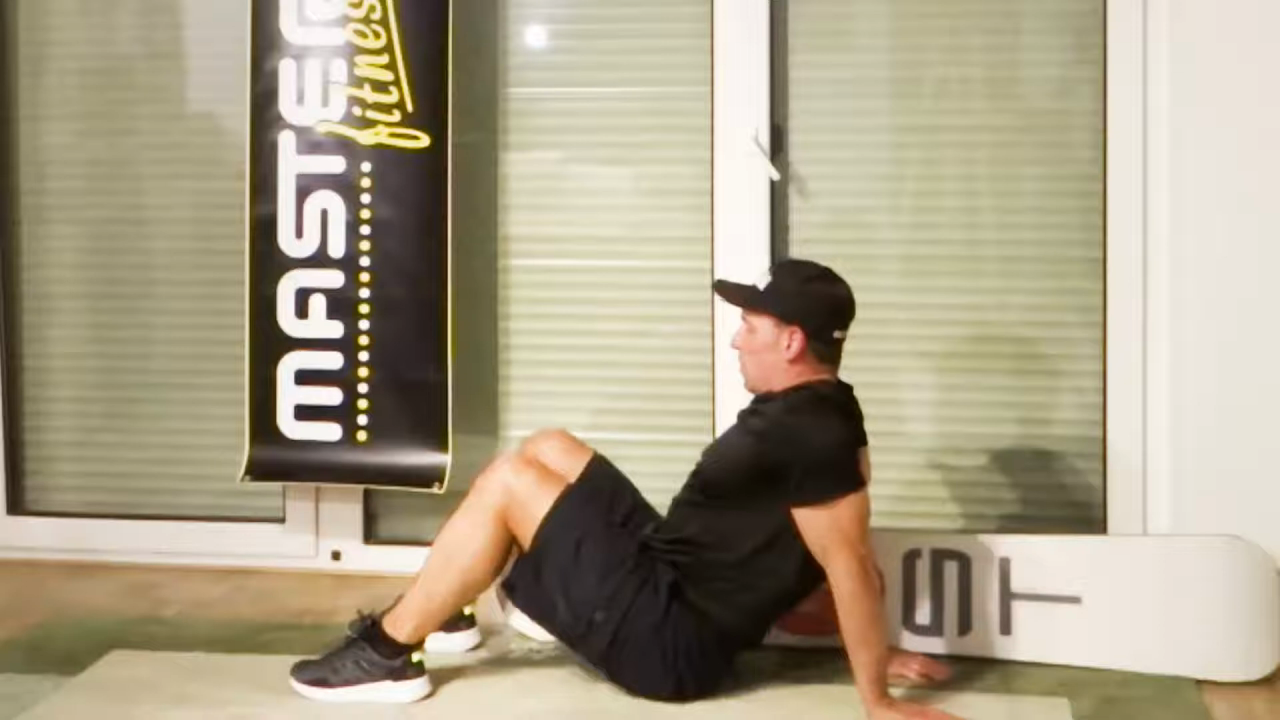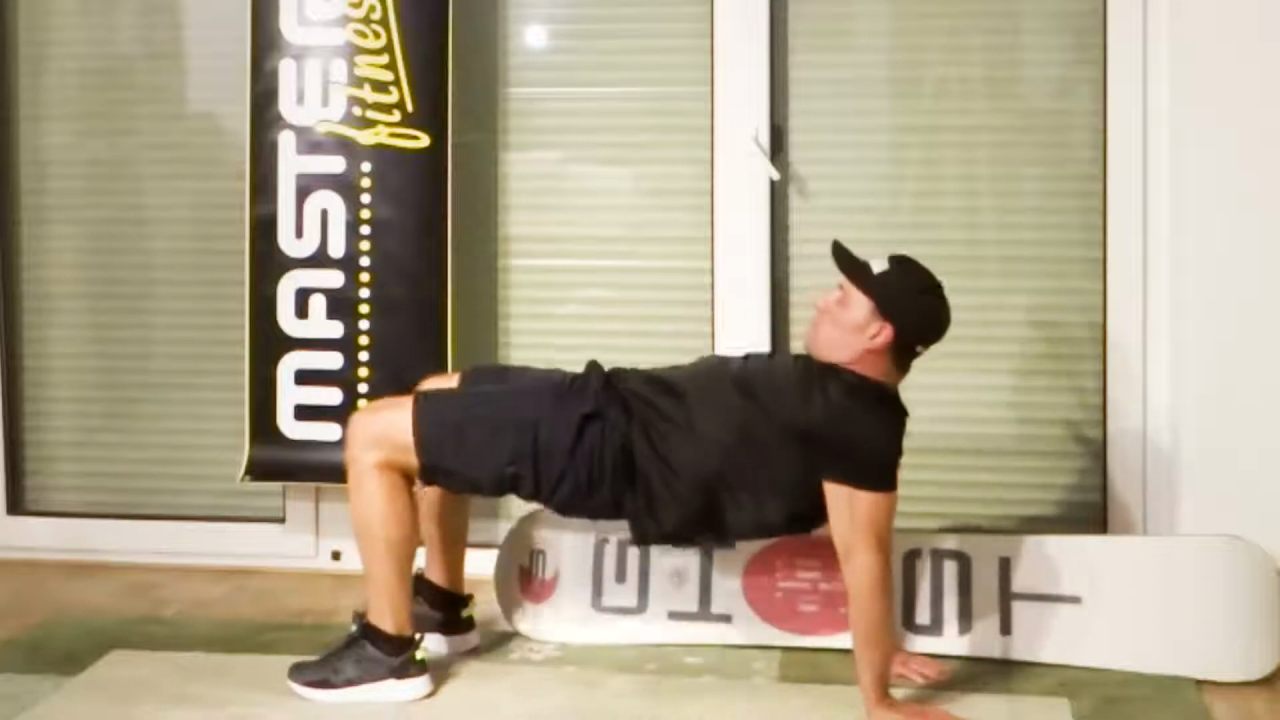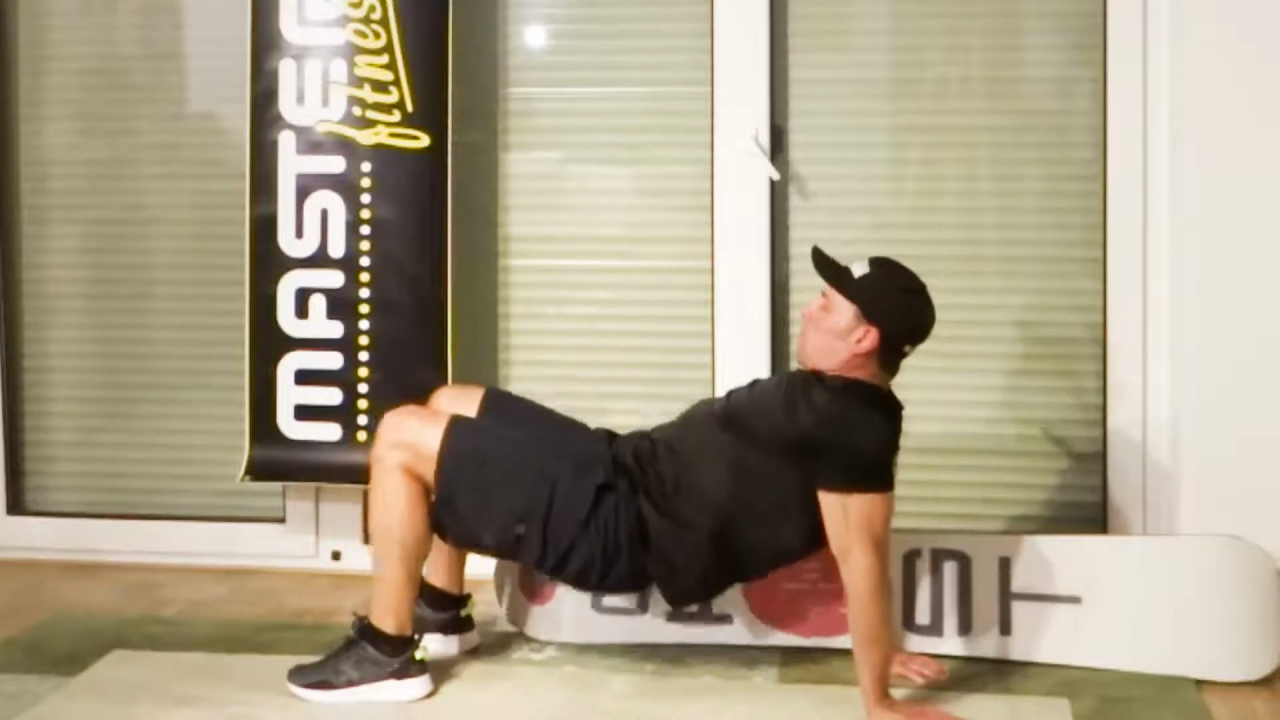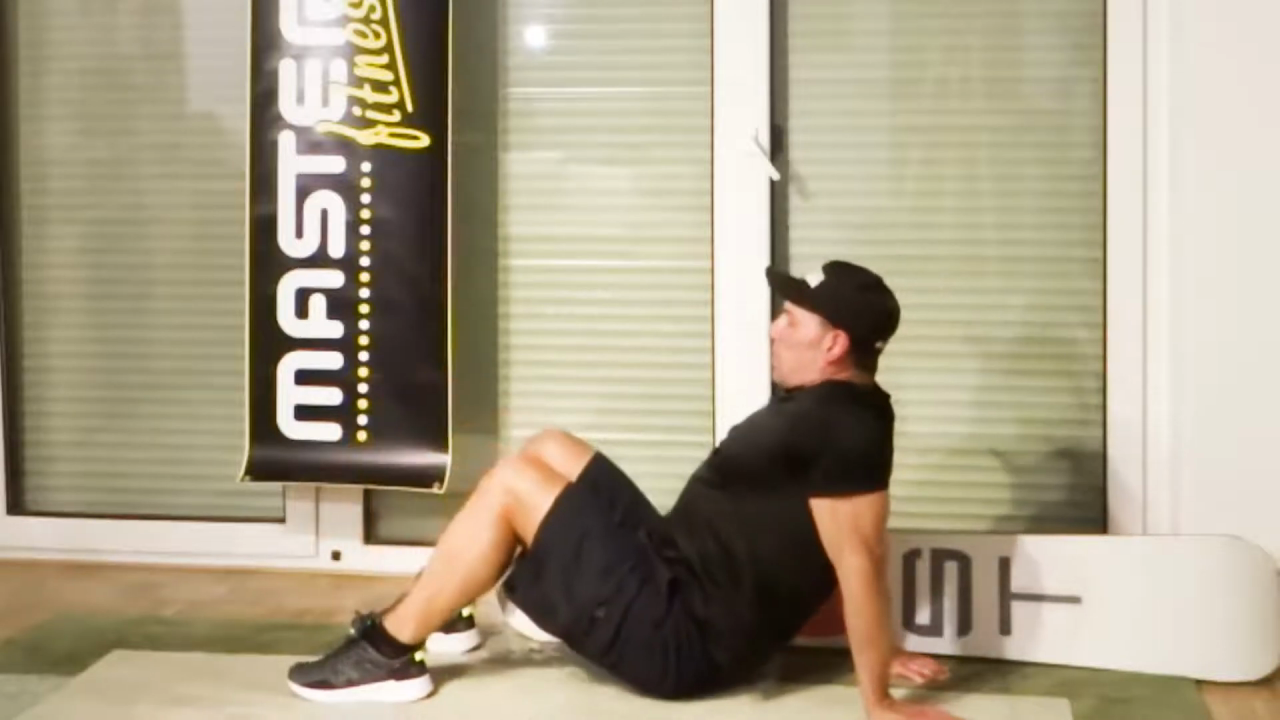
dt=1s
person 1, frame 1
left shoulder: (812, 434)
right shoulder: (808, 407)
left elbow: (850, 565)
right elbow: (849, 556)
left hip: (669, 645)
right hip: (663, 566)
left knee: (509, 481)
right knee: (549, 448)
left ankle: (387, 653)
right ankle: (434, 611)
person 1, frame 2
left shoulder: (858, 421)
right shoulder: (847, 394)
left elbow: (864, 555)
left hip: (603, 445)
left knee: (373, 435)
right knee: (435, 398)
left ankle: (388, 649)
right ankle: (441, 607)
person 1, frame 3
left shoulder: (853, 424)
right shoulder: (841, 402)
left elbow: (861, 557)
right elbow: (859, 554)
left hip: (615, 522)
right hip: (620, 472)
left knee: (401, 439)
right knee: (448, 406)
left ankle: (386, 650)
right ankle: (440, 610)
person 1, frame 4
left shoulder: (842, 424)
right shoulder: (821, 405)
left elbow: (858, 561)
left hip: (677, 637)
right hip: (669, 567)
left knee: (512, 482)
right knee: (549, 450)
left ankle: (389, 653)
right ankle: (425, 612)
